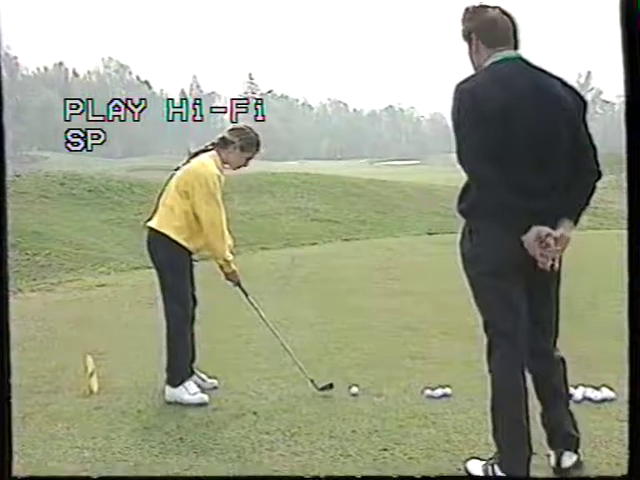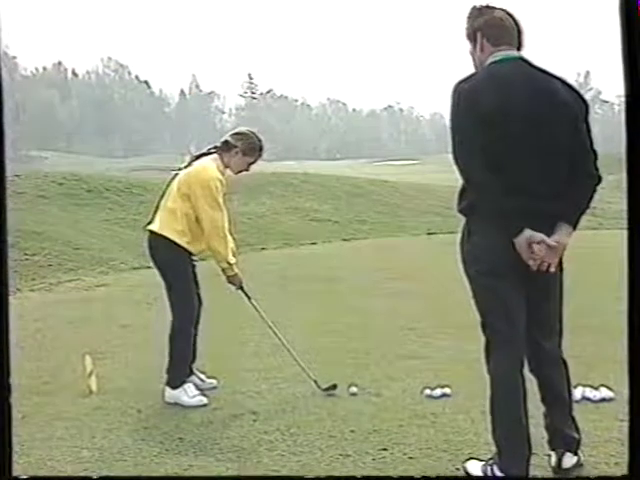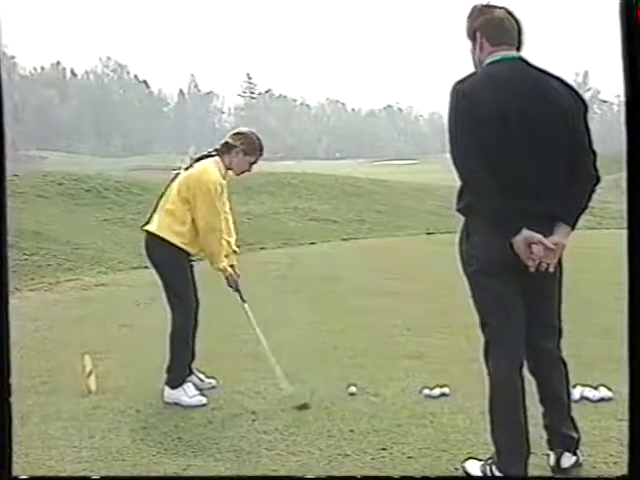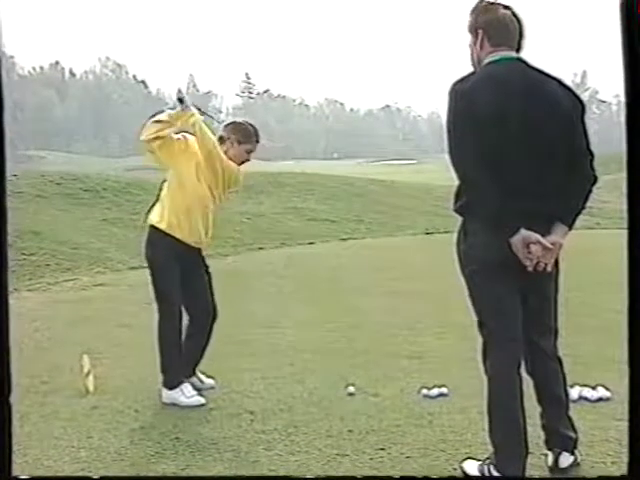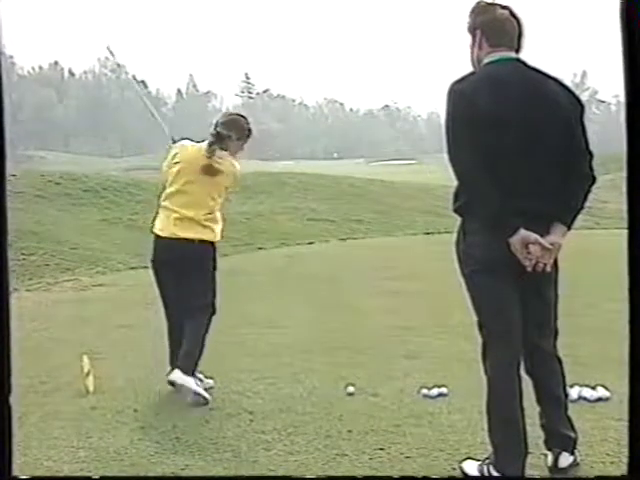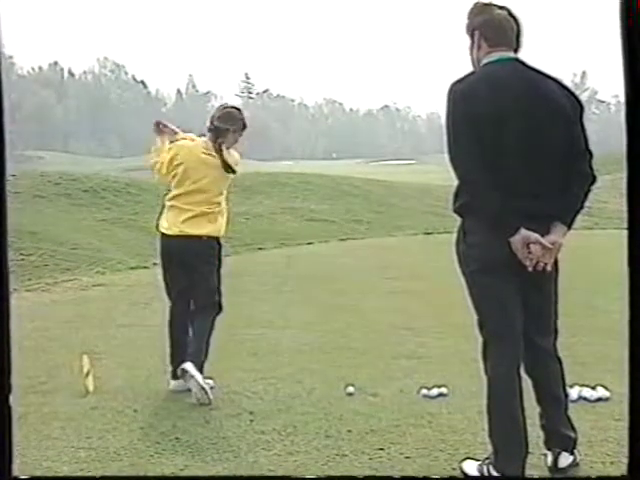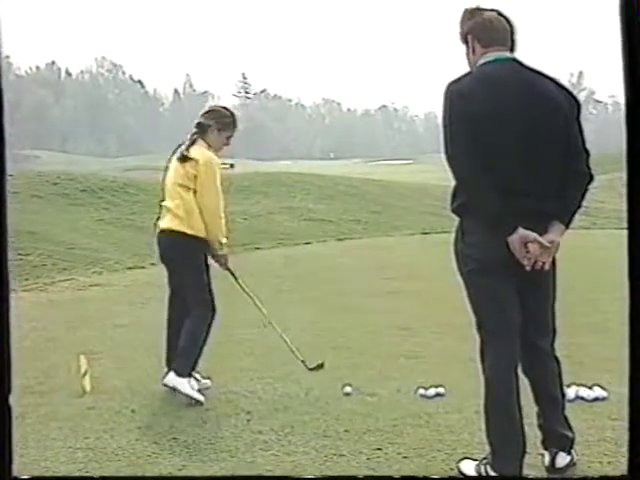
dt=0.7s
person 1, frame 1
left shoulder: (474, 91)
right shoulder: (561, 91)
left elbow: (480, 169)
right elbow: (587, 166)
left wrist: (522, 229)
right wrist: (564, 222)
left hip: (494, 236)
right hip: (547, 235)
left knee: (507, 348)
right knee: (543, 342)
person 1, frame 2
left shoulder: (472, 91)
right shoulder: (563, 92)
left elbow: (474, 171)
right elbow: (587, 170)
left wrist: (515, 231)
right wrist: (562, 227)
left hip: (492, 236)
right hip: (547, 235)
left knee: (505, 349)
right knee: (546, 343)
person 1, frame 3
left shoulder: (470, 91)
right shoulder: (561, 92)
left elbow: (473, 171)
right elbow: (585, 170)
left wrist: (514, 231)
right wrist: (560, 228)
left hip: (491, 236)
right hip: (546, 235)
left knee: (505, 349)
right knee: (545, 342)
person 1, frame 4
left shoulder: (468, 91)
right shoulder: (559, 92)
left elbow: (471, 172)
right elbow: (583, 171)
left wrist: (511, 231)
right wrist: (557, 229)
left hip: (489, 236)
right hip: (543, 236)
left knee: (502, 349)
right knee: (542, 343)
person 1, frame 5
left shoulder: (467, 91)
right shoulder: (559, 93)
left elbow: (470, 173)
right elbow: (582, 170)
left wrist: (510, 231)
right wrist: (556, 228)
left hip: (487, 237)
right hip: (542, 236)
left knee: (502, 349)
right knee: (542, 343)
person 1, frame 6
left shoulder: (467, 91)
right shoulder: (557, 92)
left elbow: (470, 173)
right elbow: (582, 170)
left wrist: (509, 230)
right wrist: (556, 227)
left hip: (488, 236)
right hip: (542, 235)
left knee: (503, 348)
right knee: (542, 343)
person 1, frame 7
left shoulder: (464, 91)
right shoulder: (555, 92)
left elbow: (467, 172)
right elbow: (579, 168)
left wrist: (509, 229)
right wrist: (555, 227)
left hip: (486, 235)
right hip: (541, 234)
left knee: (500, 347)
right knee: (539, 342)
person 2, frame 1
left shoulder: (208, 166)
right shoulder: (206, 171)
left elbow: (215, 219)
right elbow: (211, 224)
left wrist: (227, 256)
right wrist: (227, 264)
left hip: (176, 242)
right hip: (169, 242)
left knee: (187, 308)
right knee: (179, 311)
left ankle: (186, 371)
right ankle: (176, 384)
person 2, frame 2
left shoulder: (211, 169)
right shoulder: (207, 174)
left elbow: (219, 223)
right elbow: (213, 228)
left wrist: (230, 258)
right wrist: (229, 267)
left hip: (177, 243)
right hip: (169, 243)
left knee: (191, 307)
right knee: (185, 311)
left ankle: (185, 372)
right ankle: (175, 385)
person 2, frame 3
left shoulder: (221, 178)
right shoulder: (206, 175)
left elbow: (224, 221)
right elbow: (208, 226)
left wrist: (231, 260)
right wrist: (224, 268)
left hip: (182, 246)
right hip: (165, 244)
left knee: (190, 309)
right knee: (185, 311)
left ankle: (185, 371)
right ankle: (174, 385)
person 2, frame 4
left shoulder: (232, 174)
right shoulder: (186, 148)
left elbow: (213, 157)
right elbow: (150, 136)
left wrist: (193, 117)
right wrist: (179, 114)
left hip: (192, 248)
right hip: (164, 241)
left knee: (205, 313)
right knee: (171, 314)
left ankle: (187, 372)
right ankle: (172, 385)
person 2, frame 5
left shoulder: (182, 152)
right shoulder: (231, 169)
left hip: (164, 242)
right hip: (198, 246)
left knee: (176, 309)
right knee: (200, 311)
left ankle: (181, 370)
right ankle: (184, 370)
person 2, frame 6
left shoulder: (180, 150)
right shoulder: (231, 161)
left elbow: (161, 169)
left wrist: (164, 138)
right wrist: (177, 135)
left hip: (172, 239)
right hip: (203, 242)
left knee: (179, 306)
right knee: (206, 307)
left ankle: (179, 372)
right ankle: (193, 364)
person 2, frame 7
left shoulder: (184, 154)
right shoulder: (206, 159)
right elbow: (211, 209)
left wrist: (212, 244)
right wrist: (219, 246)
left hip: (170, 235)
right hip: (187, 240)
left knee: (181, 303)
right knee: (202, 307)
left ankle: (176, 370)
right ankle: (180, 373)
